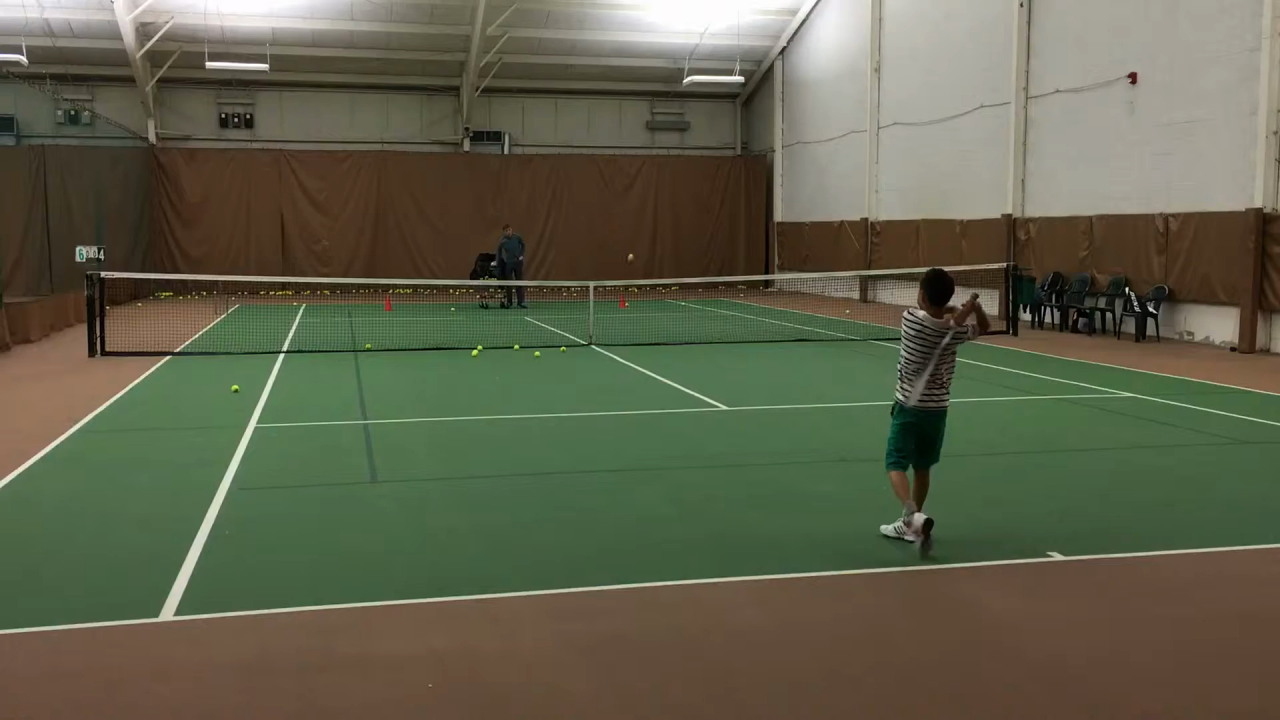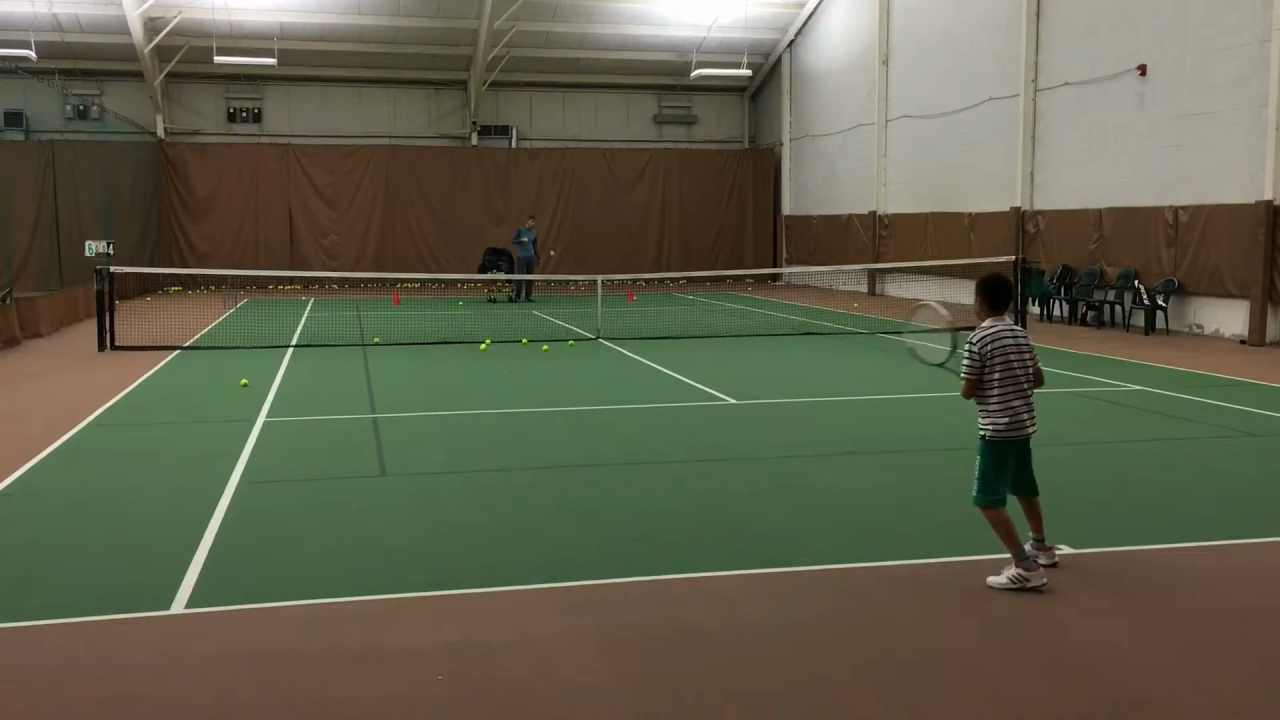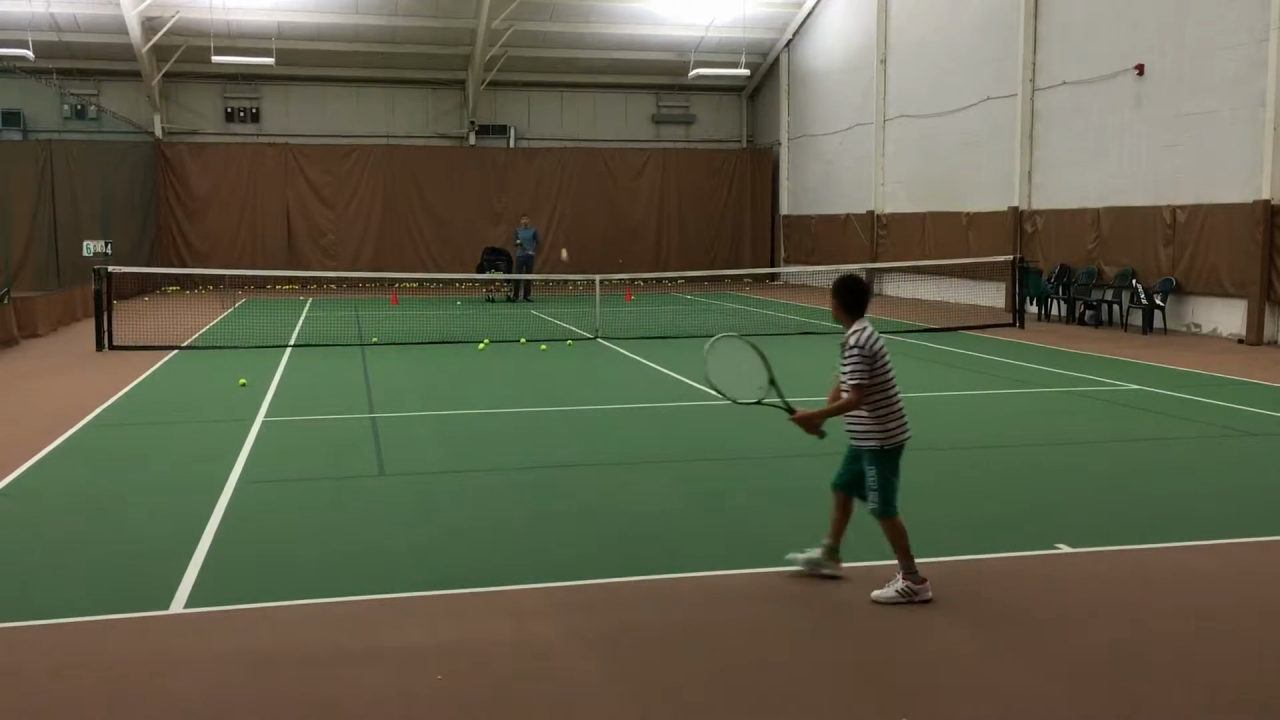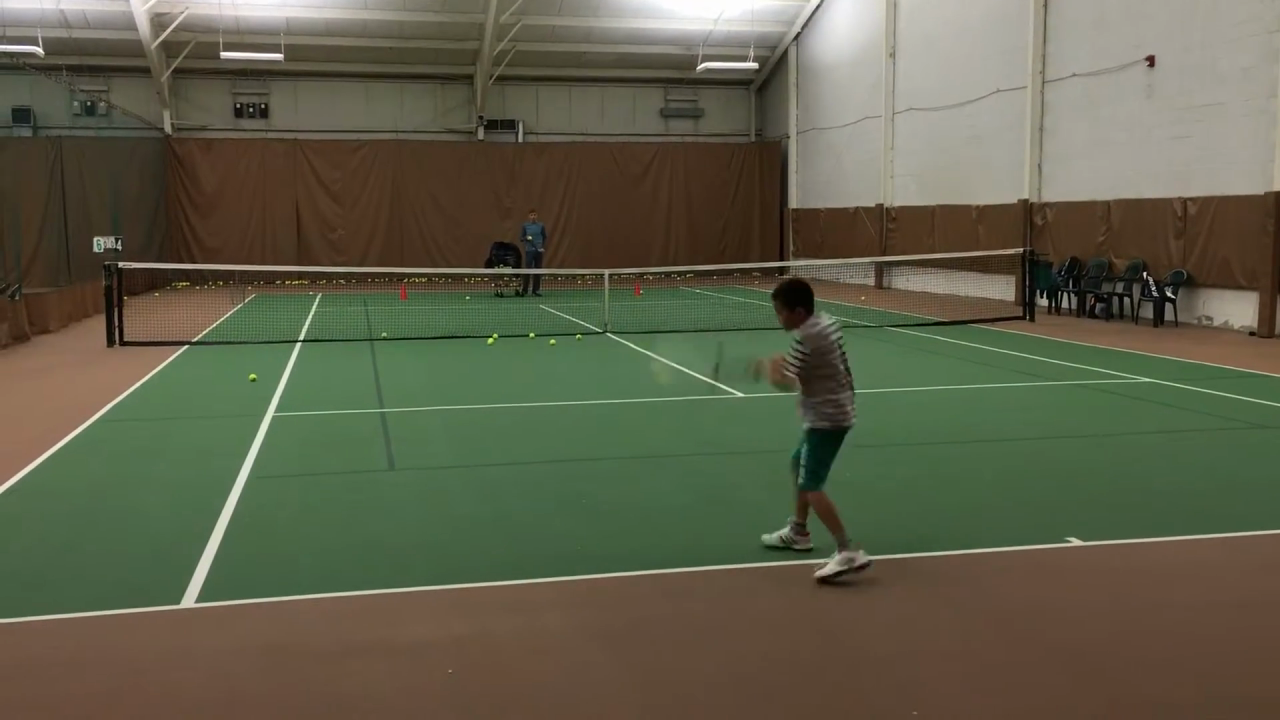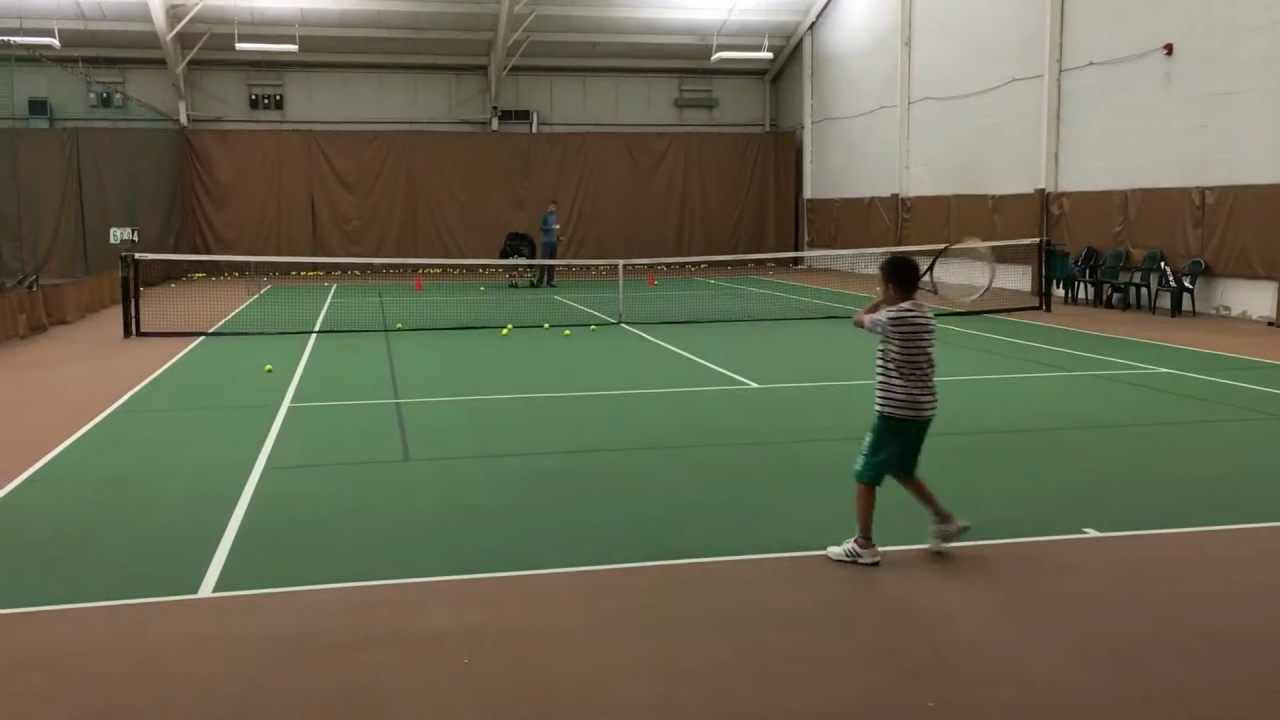
dt=1s
person 1, frame 1
left shoulder: (910, 318)
right shoulder: (956, 330)
right elbow: (984, 327)
left wrist: (956, 312)
right wrist: (974, 308)
left hip: (909, 405)
right hip: (937, 407)
left knee: (896, 465)
right knee: (922, 467)
left ankle: (914, 516)
right ankle: (912, 523)
person 1, frame 2
left shoulder: (978, 339)
right shoulder: (1021, 335)
left elbow: (967, 392)
right elbow: (1038, 380)
left wrist: (984, 386)
left hip: (997, 430)
right hip: (1024, 424)
left knee: (989, 501)
right knee: (1025, 489)
left ankle: (1026, 567)
right ankle: (1040, 547)
person 1, frame 3
left shoulder: (857, 342)
right shoulder: (859, 335)
left elbow: (857, 398)
right elbow: (843, 385)
left wrist: (815, 415)
right wrist: (820, 415)
left hip: (880, 437)
right hip: (866, 436)
left knee: (882, 508)
right knee: (842, 489)
left ankle: (913, 581)
right ankle: (829, 555)
person 1, frame 4
left shoulder: (807, 337)
right shoulder: (826, 324)
left elbow: (785, 383)
left wrist: (772, 367)
right wrist: (782, 362)
left hip: (825, 420)
right hip: (821, 417)
left knee: (810, 485)
right knee: (800, 470)
left ankle: (848, 552)
right ankle: (798, 532)
person 1, frame 5
left shoulder: (893, 317)
right shoulder: (924, 315)
left elbow: (860, 319)
left wrist: (884, 299)
right wrist: (907, 291)
left hip: (896, 409)
right hip: (923, 408)
left knee: (866, 475)
right knee: (901, 470)
left ankle: (863, 545)
right ankle: (944, 521)
